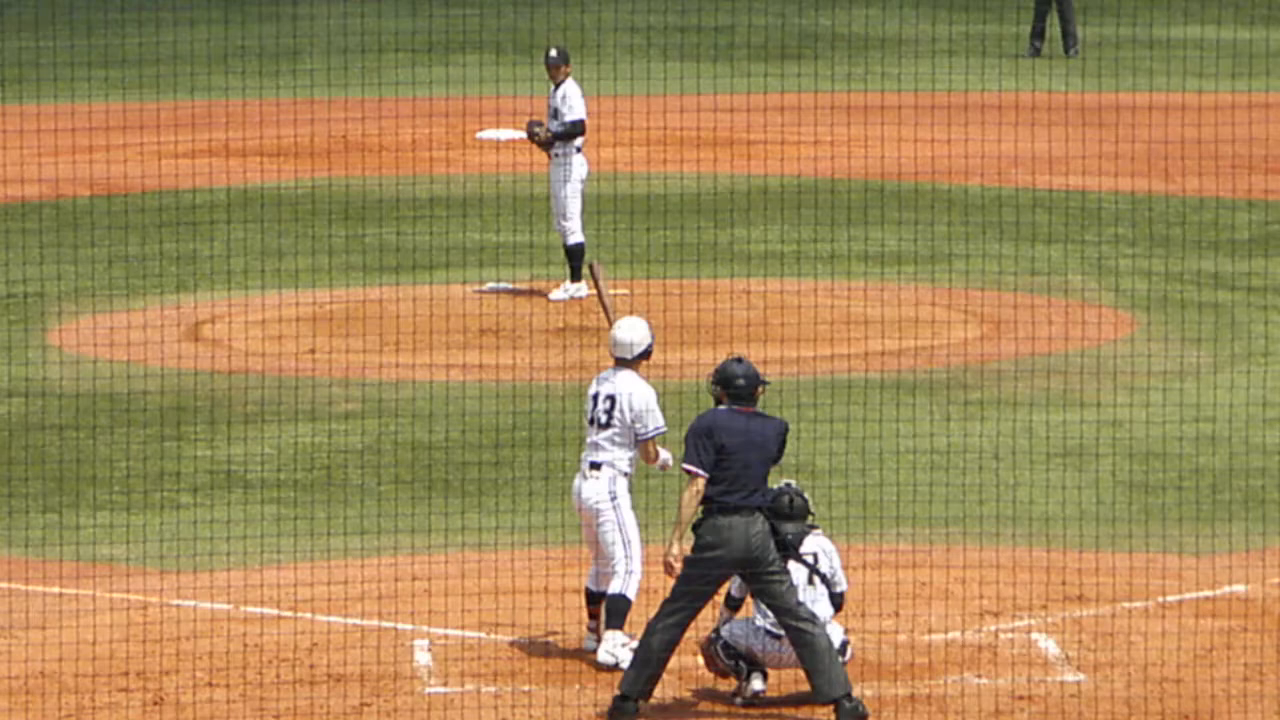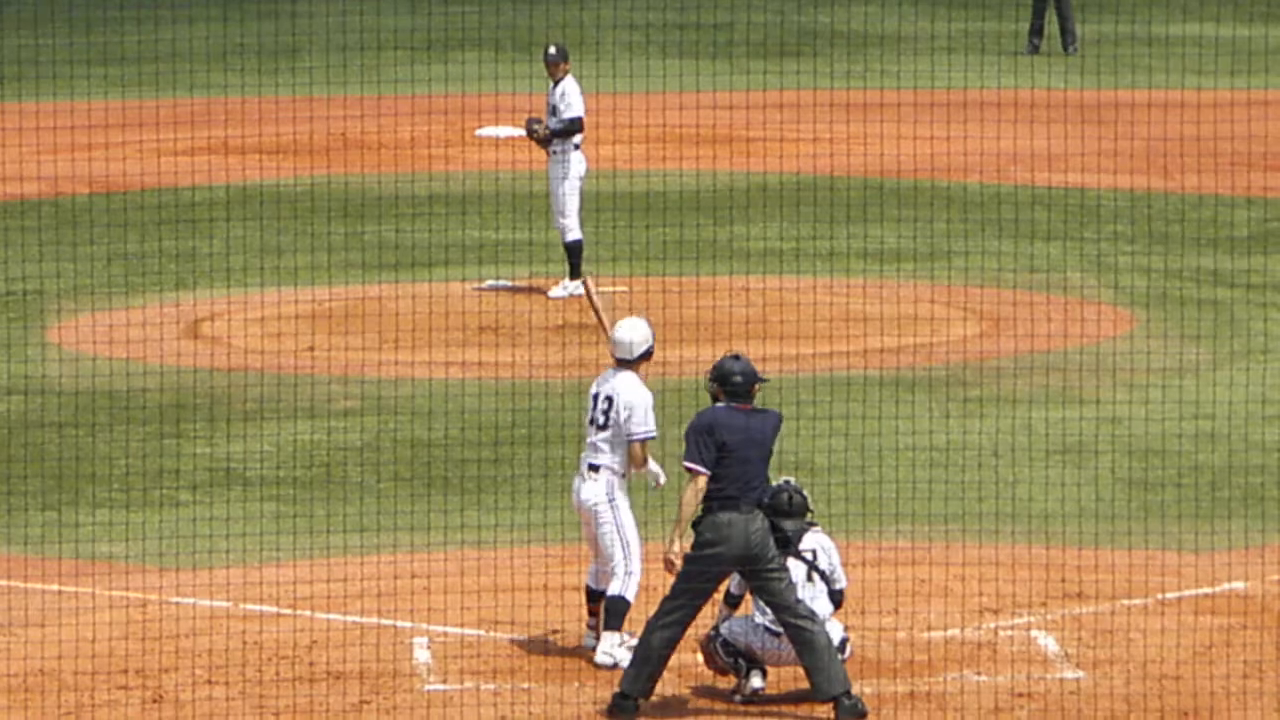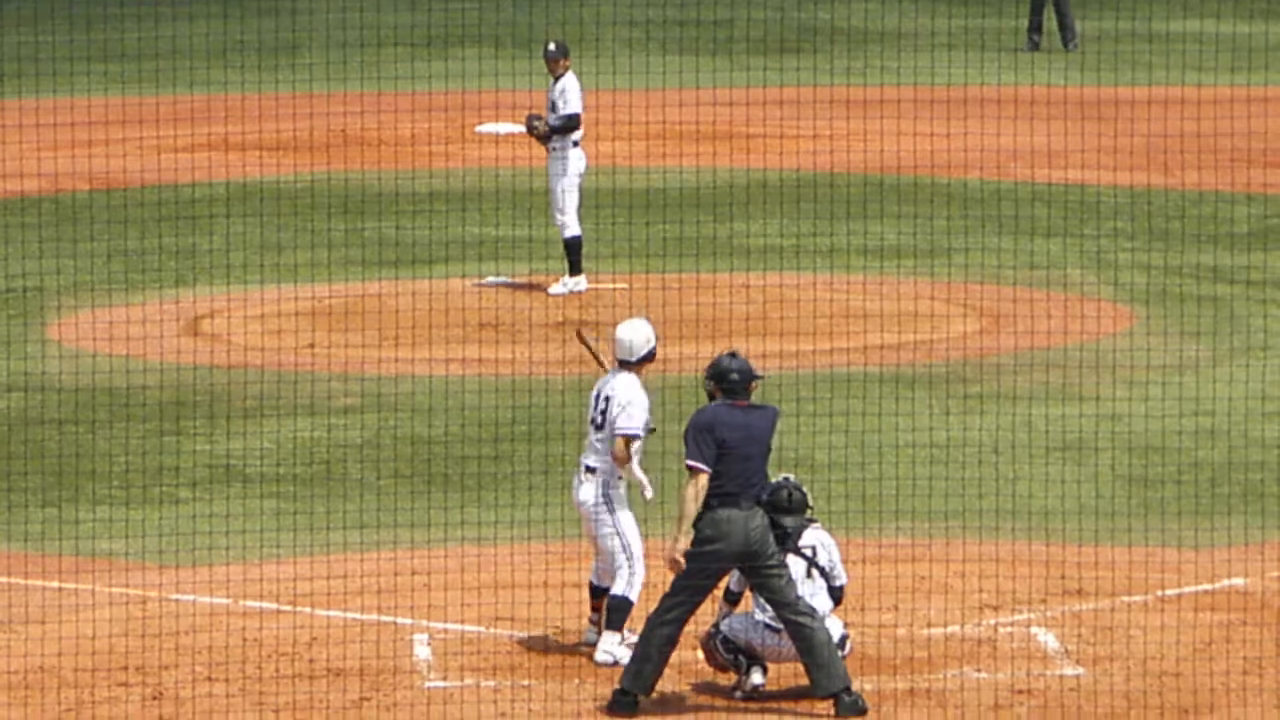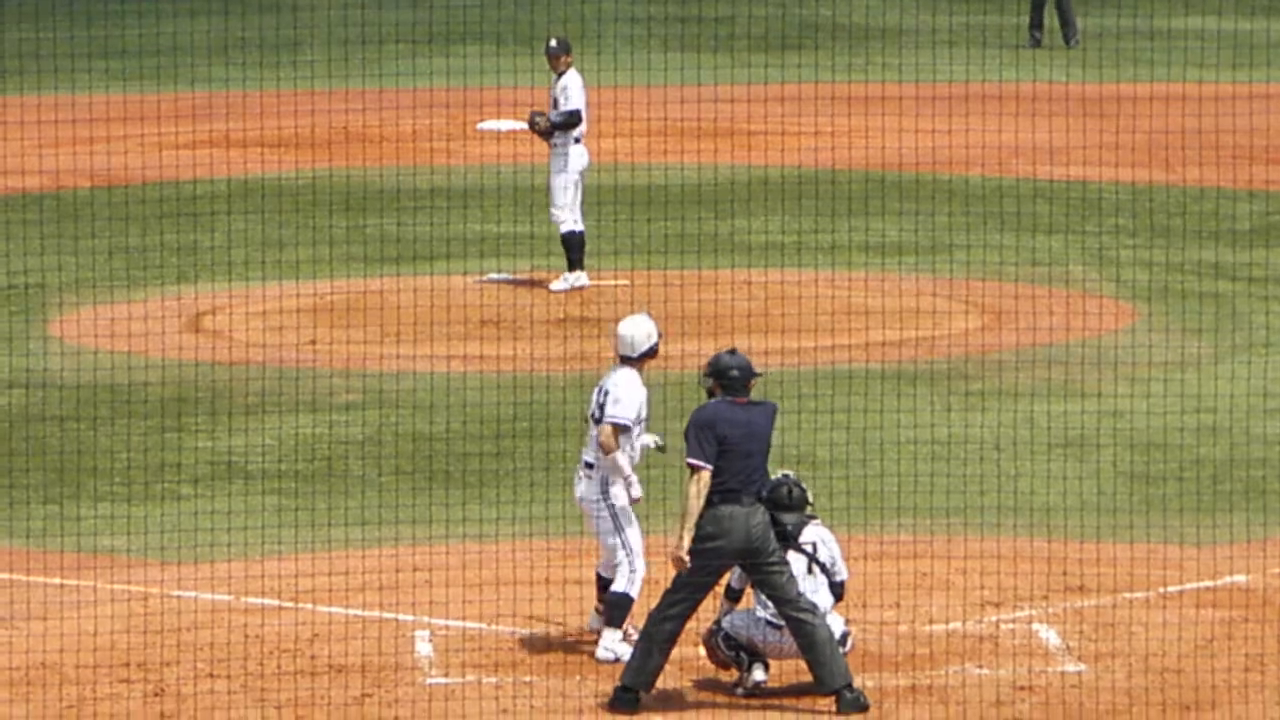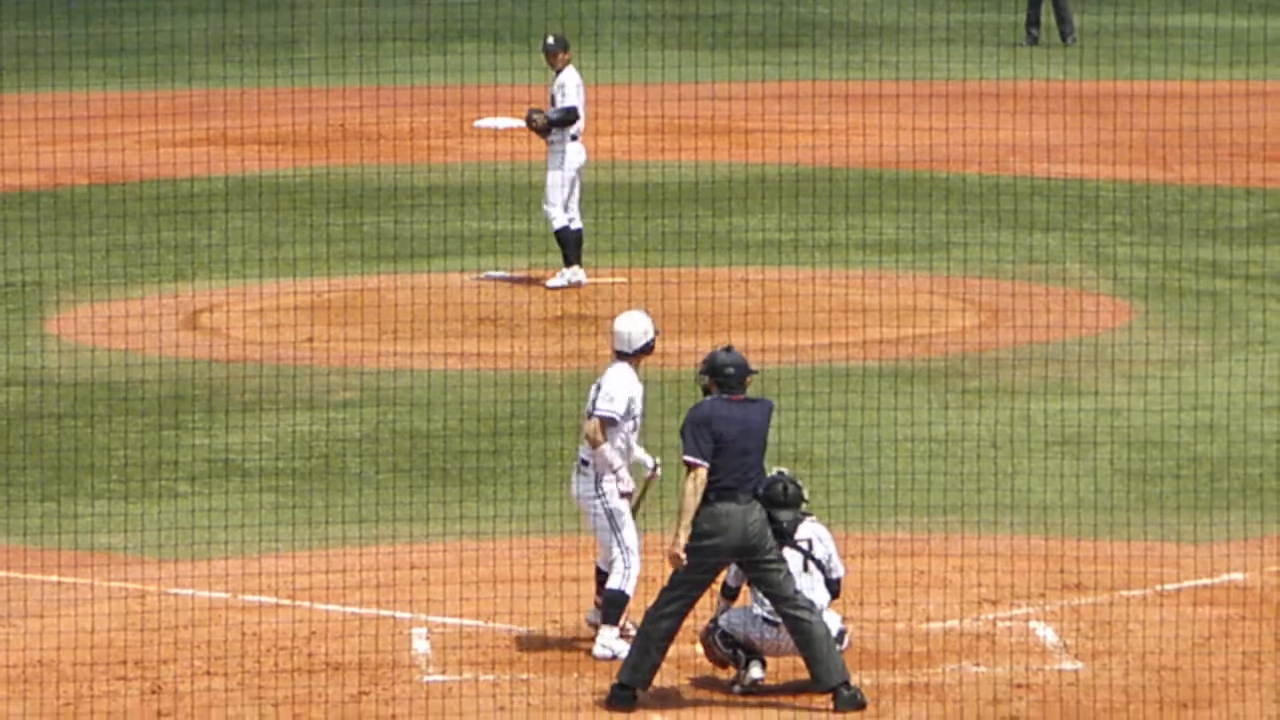
dt=0.1s
person 1, frame 1
left shoulder: (708, 423)
right shoulder: (776, 428)
left elbow: (696, 487)
left wrist: (675, 541)
left hip: (717, 532)
right hip: (759, 533)
left knee: (671, 619)
right knee: (799, 618)
person 1, frame 2
left shoulder: (707, 421)
right shoulder: (772, 422)
left elbow: (698, 485)
left wrist: (676, 538)
left hip: (717, 529)
right hip: (758, 529)
left knee: (671, 617)
right knee: (797, 615)
person 1, frame 3
left shoulder: (706, 419)
right shoulder: (768, 417)
left elbow: (699, 482)
left wrist: (681, 537)
left hip: (716, 526)
right hip: (757, 526)
left knee: (671, 613)
right knee: (797, 612)
person 1, frame 4
left shoulder: (707, 416)
right shoulder: (767, 413)
left elbow: (702, 480)
left wrist: (685, 535)
left hip: (718, 523)
right hip: (758, 522)
left knee: (672, 610)
right knee: (798, 608)
left ankle: (630, 691)
right ankle: (844, 691)
person 1, frame 5
left shoulder: (703, 414)
right shoulder: (764, 410)
left elbow: (698, 477)
left wrist: (680, 533)
left hip: (714, 520)
right hip: (754, 519)
left knee: (669, 607)
right knee: (795, 605)
left ankle: (626, 688)
right ankle: (841, 688)
person 2, frame 1
left shoulder: (600, 381)
right shoulder: (641, 390)
right elbow: (649, 453)
right wrist: (665, 459)
left hip: (586, 481)
right hip: (610, 485)
left knee: (603, 562)
right knee: (627, 567)
left ankle: (597, 634)
right ankle: (611, 646)
person 2, frame 2
left shoulder: (602, 381)
right shoulder: (637, 392)
right elbow: (637, 456)
right wrist: (656, 471)
left hip: (585, 482)
right hip: (608, 486)
left knee: (602, 561)
right knee: (626, 568)
left ankle: (596, 631)
right ankle: (609, 647)
person 2, frame 3
left shoulder: (607, 382)
right shoulder: (633, 393)
right elbow: (619, 452)
right wrist: (642, 482)
left hip: (588, 485)
right hip: (607, 489)
left knee: (606, 561)
right knee: (631, 568)
left ankle: (598, 628)
right ankle: (609, 645)
person 2, frame 4
left shoulder: (612, 378)
right shoulder: (630, 387)
right elbow: (606, 440)
left wrist: (641, 438)
right wrist: (631, 480)
left hip: (590, 480)
right hip: (606, 484)
left knee: (612, 554)
right knee: (632, 564)
left ankle: (603, 617)
right ankle: (610, 642)
person 2, frame 5
left shoulder: (619, 376)
right shoulder: (622, 381)
right elbow: (593, 432)
left wrist: (643, 459)
right wrist: (621, 474)
left hip: (597, 479)
right hip: (601, 482)
left knee: (613, 549)
right knee: (627, 561)
left ankle: (603, 613)
right ankle: (607, 640)
person 3, frame 1
left shoulder: (570, 91)
right shoulder: (555, 91)
left elbow: (578, 128)
left wrist: (550, 136)
right wrist: (545, 138)
left hip: (569, 162)
right hip: (558, 162)
left knee: (570, 223)
right knee: (563, 224)
left ankle: (576, 283)
right ankle: (575, 282)
person 3, frame 2
left shoulder: (569, 88)
right shoulder: (554, 88)
left elbow: (577, 125)
left wrist: (549, 133)
right wrist: (544, 134)
left hip: (568, 160)
right hip: (557, 159)
left knee: (568, 221)
right knee: (563, 221)
left ankle: (575, 281)
right ankle: (574, 279)
person 3, frame 3
left shoulder: (568, 85)
right shoulder: (557, 84)
left elbow: (574, 121)
left wrist: (548, 130)
right wrist: (545, 130)
left hip: (567, 157)
right hip: (560, 156)
left knee: (565, 217)
right knee: (568, 217)
left ankle: (574, 277)
right ankle: (576, 275)
person 3, frame 4
left shoulder: (571, 81)
right shoulder: (560, 81)
left elbow: (575, 118)
left wrist: (549, 125)
right wrist: (546, 127)
left hip: (569, 153)
right hip: (562, 152)
left knee: (561, 212)
right knee: (571, 213)
left ankle: (575, 272)
right ankle: (578, 271)
person 3, frame 5
left shoulder: (567, 79)
right shoulder: (563, 78)
left elbow: (571, 115)
left wrist: (546, 122)
right wrist: (546, 125)
left hip: (565, 151)
right hip: (566, 149)
left knee: (553, 208)
right knee: (570, 211)
left ankle: (572, 267)
right ankle: (575, 269)
person 4, frame 1
right shoulder: (823, 545)
left elbow: (733, 601)
right elbow: (837, 602)
left wrist: (719, 632)
left hip: (769, 647)
left knee: (716, 641)
right knee: (839, 640)
left ankle: (752, 676)
person 4, frame 2
right shoulder: (822, 542)
left elbow: (732, 598)
right elbow: (837, 599)
left wrist: (718, 631)
left hip: (768, 644)
left knee: (714, 639)
right knee: (839, 638)
left ankle: (750, 674)
person 4, frame 3
right shoulder: (821, 537)
left elbow: (732, 596)
right elbow: (837, 595)
left wrist: (718, 627)
left hip: (768, 640)
left knee: (717, 635)
right knee: (838, 634)
left ankle: (751, 670)
person 4, frame 4
right shoulder: (822, 534)
left elbow: (733, 593)
right elbow: (838, 591)
left wrist: (720, 625)
left hip: (769, 637)
left knee: (717, 633)
right knee: (840, 632)
left ankle: (752, 667)
person 4, frame 5
right shoulder: (818, 531)
left elbow: (729, 591)
right elbow: (835, 589)
left wrist: (717, 623)
left hip: (766, 634)
left knee: (716, 631)
right knee: (836, 627)
left ankle: (750, 664)
